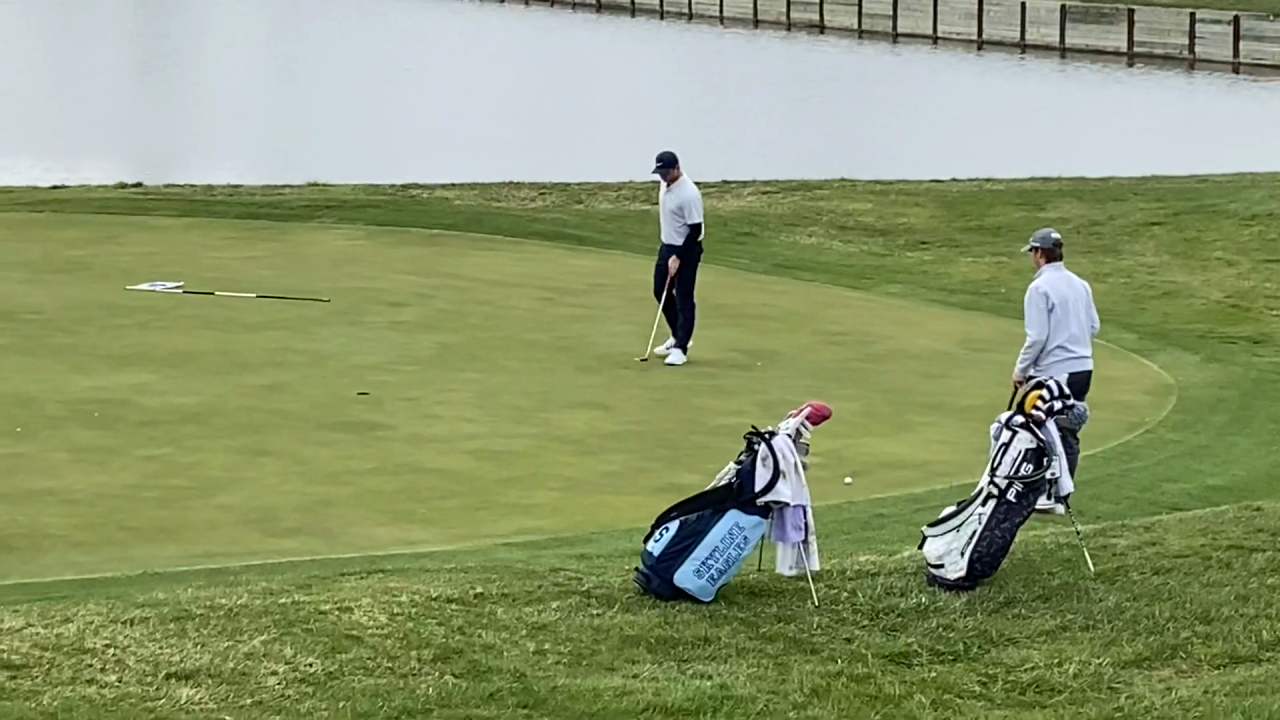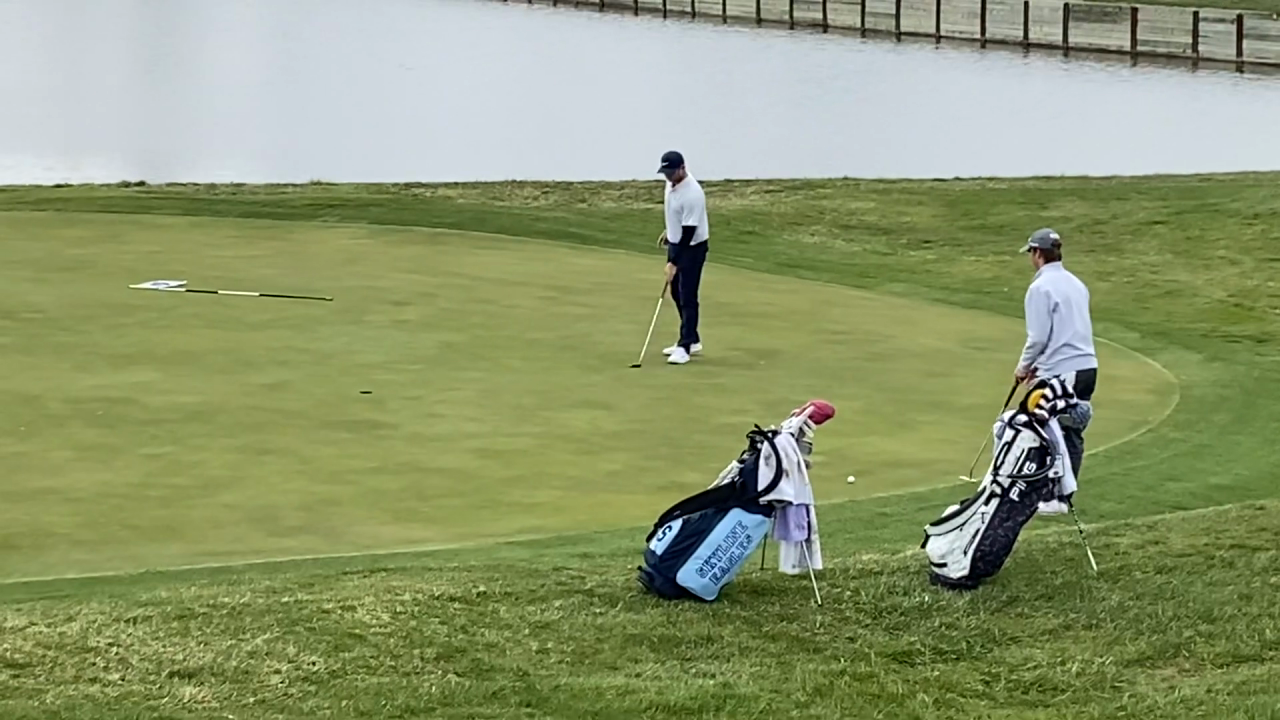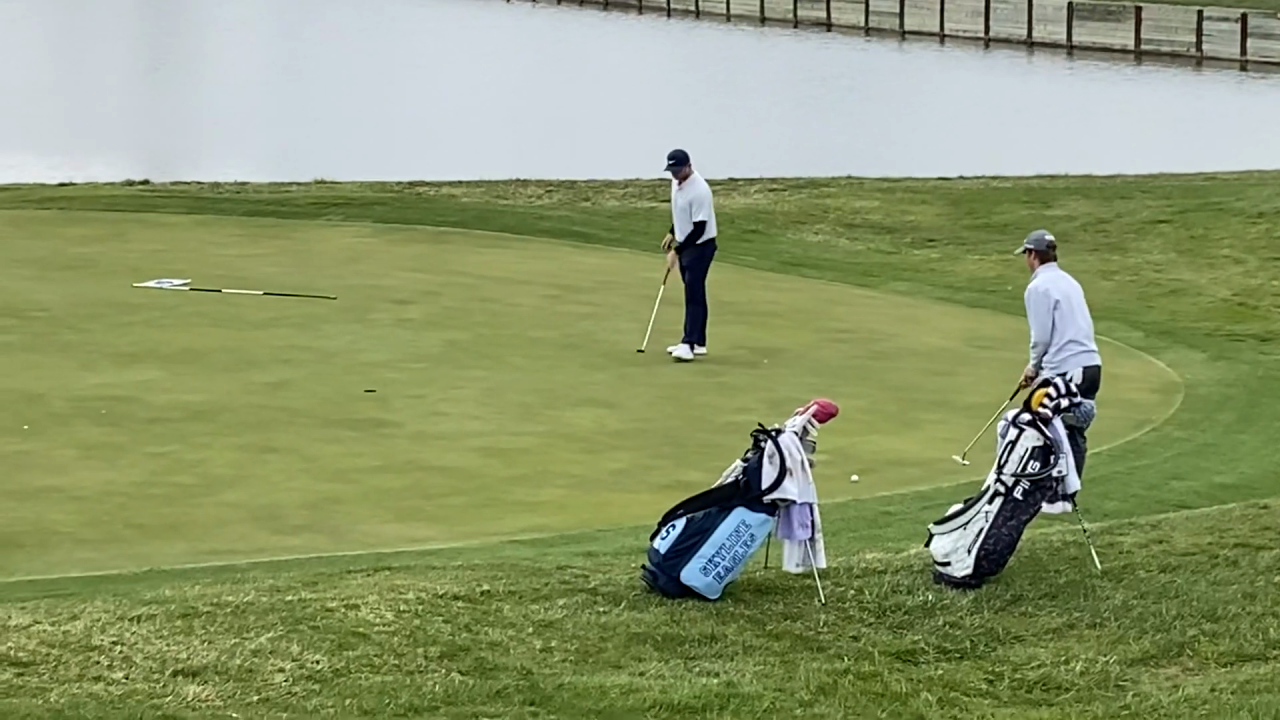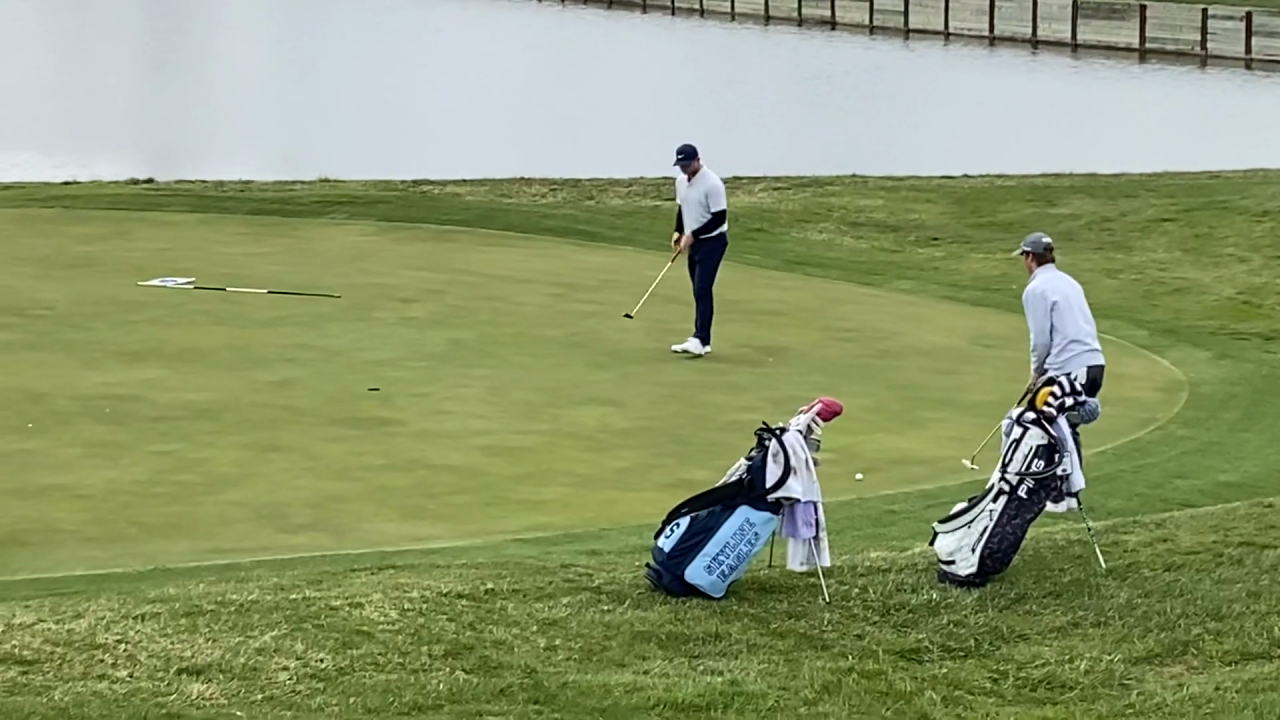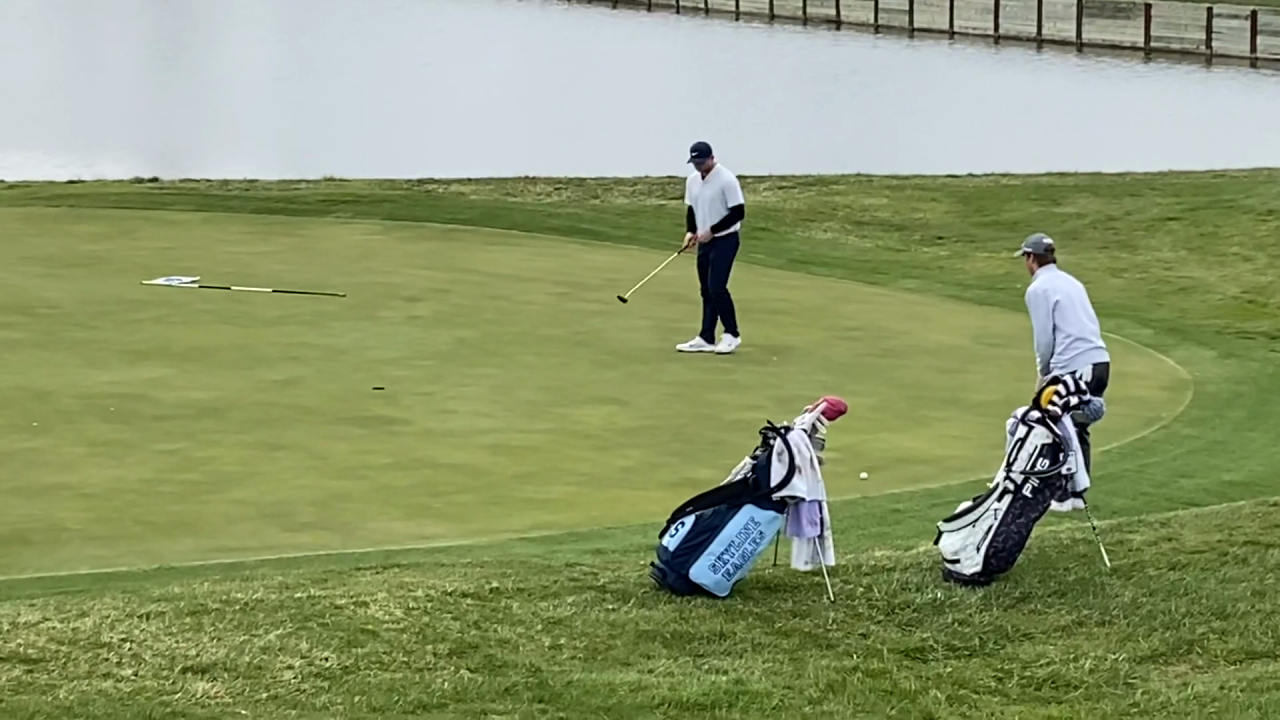
dt=0.2s
person 1, frame 1
left shoulder: (1040, 287)
right shoulder: (1080, 284)
left elbow: (1037, 337)
right elbow: (1093, 326)
left wrist: (1020, 369)
left hip: (1051, 373)
right hip: (1082, 370)
right knee: (1068, 434)
person 1, frame 2
left shoulder: (1040, 287)
right shoulder: (1076, 283)
left elbow: (1038, 337)
left wrist: (1024, 365)
left hip: (1057, 373)
right hip: (1086, 368)
right knee: (1072, 434)
left ankle: (1050, 497)
right ankle: (1063, 497)
person 1, frame 3
left shoulder: (1038, 287)
right shoulder: (1069, 282)
left elbow: (1041, 336)
left wrist: (1034, 365)
right wrist: (1040, 367)
left hip: (1063, 369)
right hip: (1090, 365)
right knee: (1075, 433)
person 1, frame 4
left shoulder: (1035, 289)
right shoulder: (1069, 282)
left elbow: (1041, 338)
left wrist: (1036, 371)
right wrist: (1044, 368)
left hip: (1068, 367)
right hip: (1093, 363)
right knee: (1069, 427)
person 1, frame 5
left shoulder: (1038, 288)
right shoulder: (1071, 281)
left elbow: (1044, 337)
left wrist: (1043, 373)
right wrist: (1050, 371)
left hip: (1072, 367)
right hip: (1099, 361)
right knee: (1078, 429)
person 2, frame 1
left shoulder: (689, 193)
right shoulder: (665, 184)
left elbow: (696, 229)
left wrist: (678, 257)
left hip: (685, 252)
right hip: (667, 247)
left knee: (684, 300)
right knee: (661, 292)
left ankle: (680, 348)
right ankle: (678, 337)
person 2, frame 2
left shoulder: (692, 194)
right shoulder: (671, 183)
left elbow: (689, 232)
left wrist: (673, 262)
right wrist: (667, 230)
left hip: (692, 249)
right hip: (675, 245)
left knee: (688, 298)
right knee: (677, 294)
left ankle: (684, 347)
right ankle: (692, 339)
person 2, frame 3
left shoulder: (699, 191)
right shoulder: (677, 183)
left elbow: (699, 229)
left wrist: (677, 251)
right wrist: (672, 233)
left hip: (700, 247)
right hip: (685, 245)
left knee: (694, 295)
right knee: (693, 294)
left ankle: (688, 344)
right ankle: (698, 341)
person 2, frame 4
left shoulder: (712, 183)
right shoulder: (681, 180)
left elbow: (720, 218)
left wrist: (693, 235)
right wrist: (678, 231)
left hip: (712, 242)
right hip: (695, 242)
left knee: (702, 289)
right knee: (699, 290)
left ankle: (699, 339)
right ankle: (702, 340)
person 2, frame 5
left shoulder: (727, 180)
right shoulder: (692, 180)
left elbow: (738, 213)
left wrist: (712, 230)
right wrist: (690, 231)
left hip: (724, 241)
right hip: (705, 242)
left knee: (717, 288)
right knee: (706, 291)
left ankle: (731, 334)
right ankle: (706, 339)
